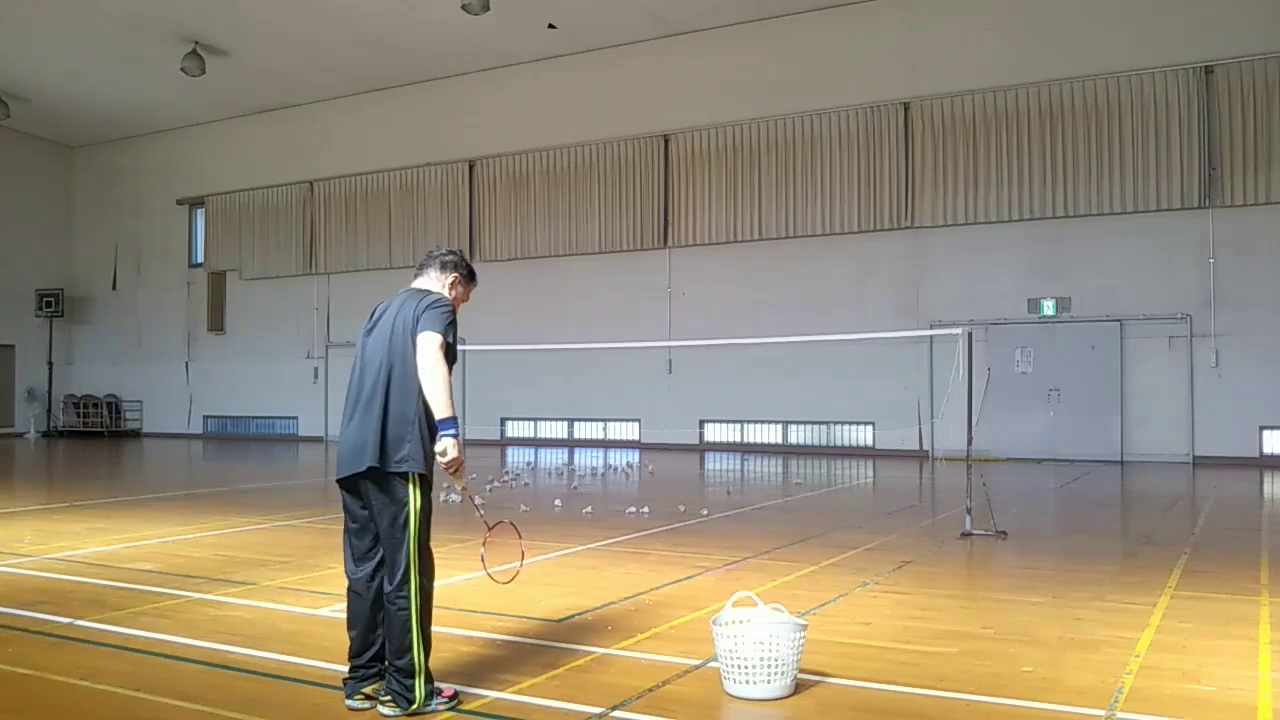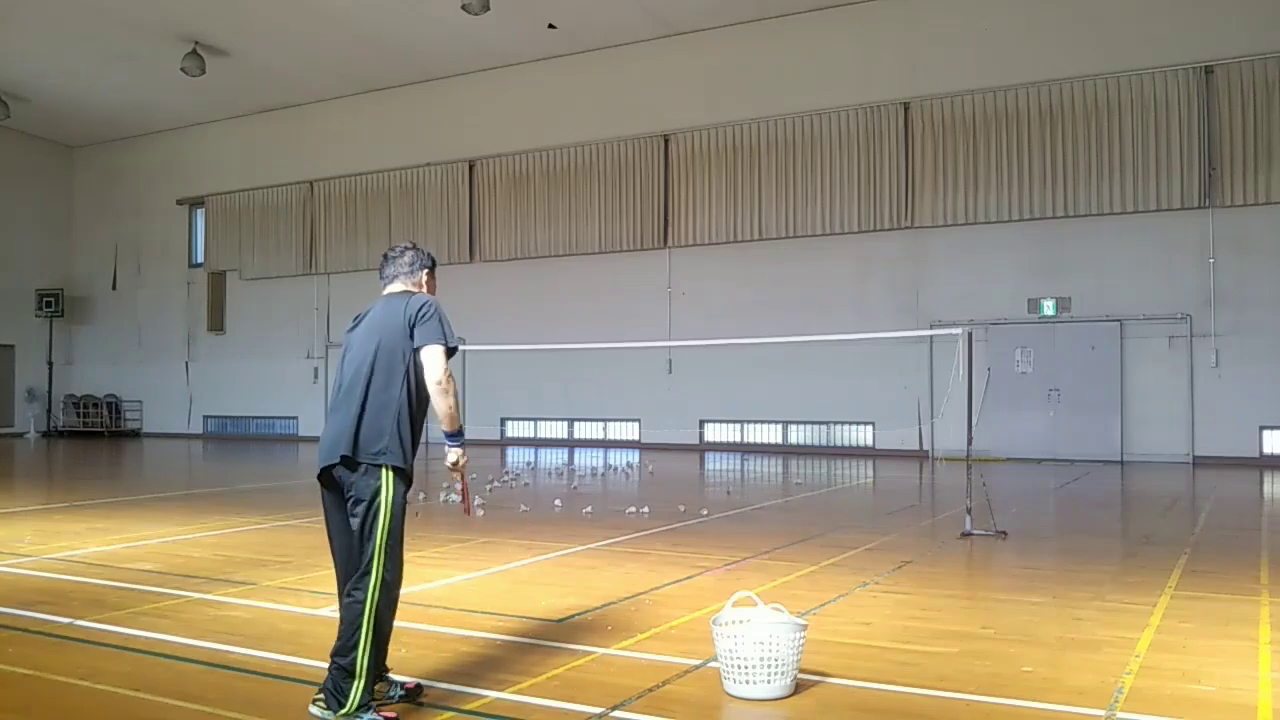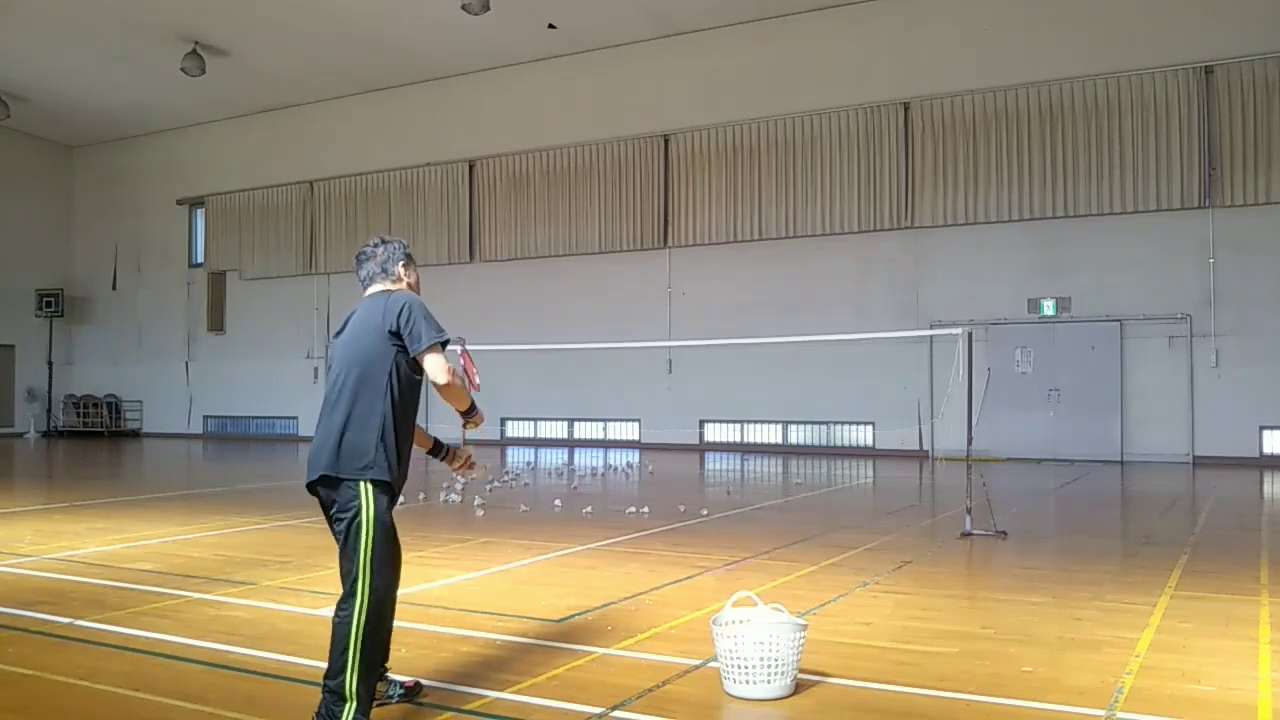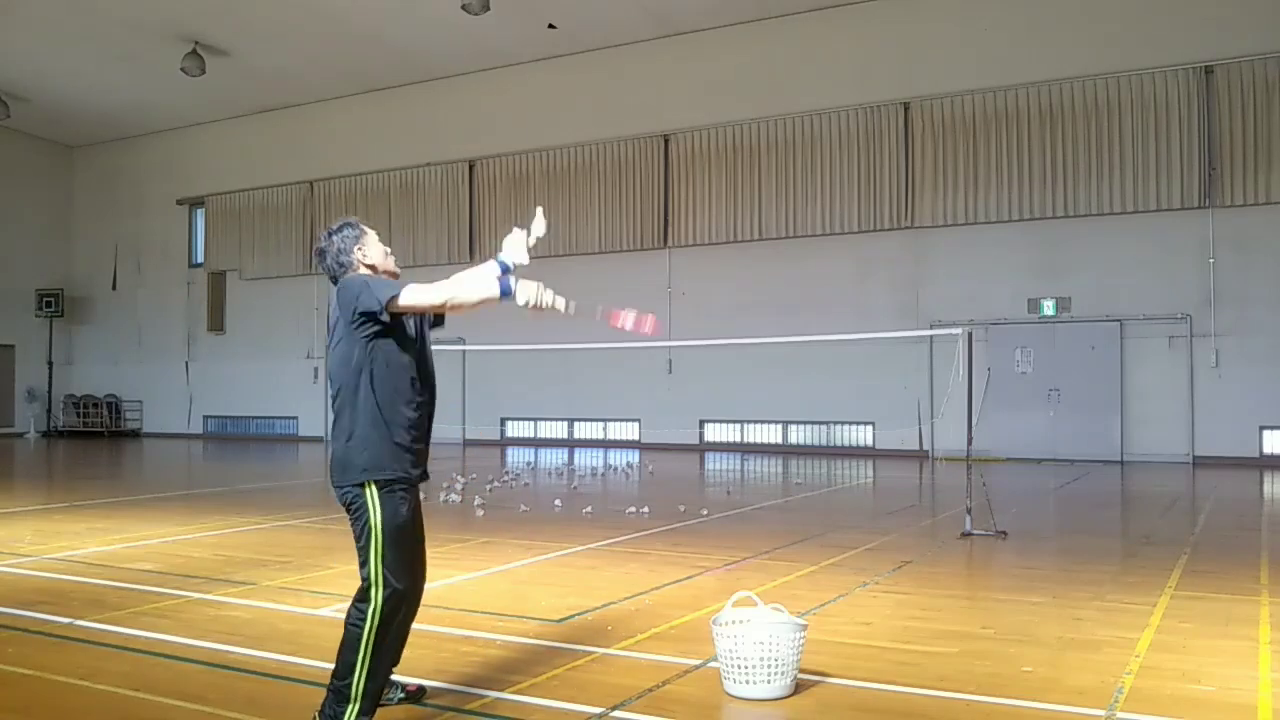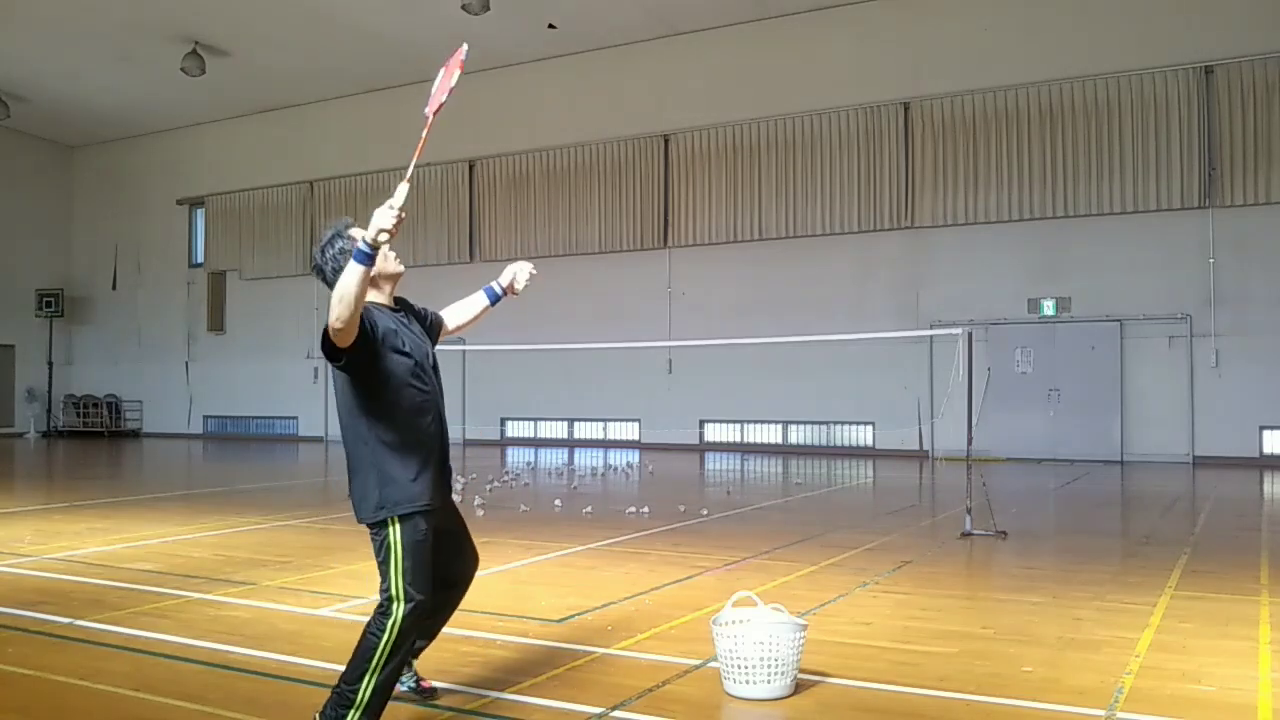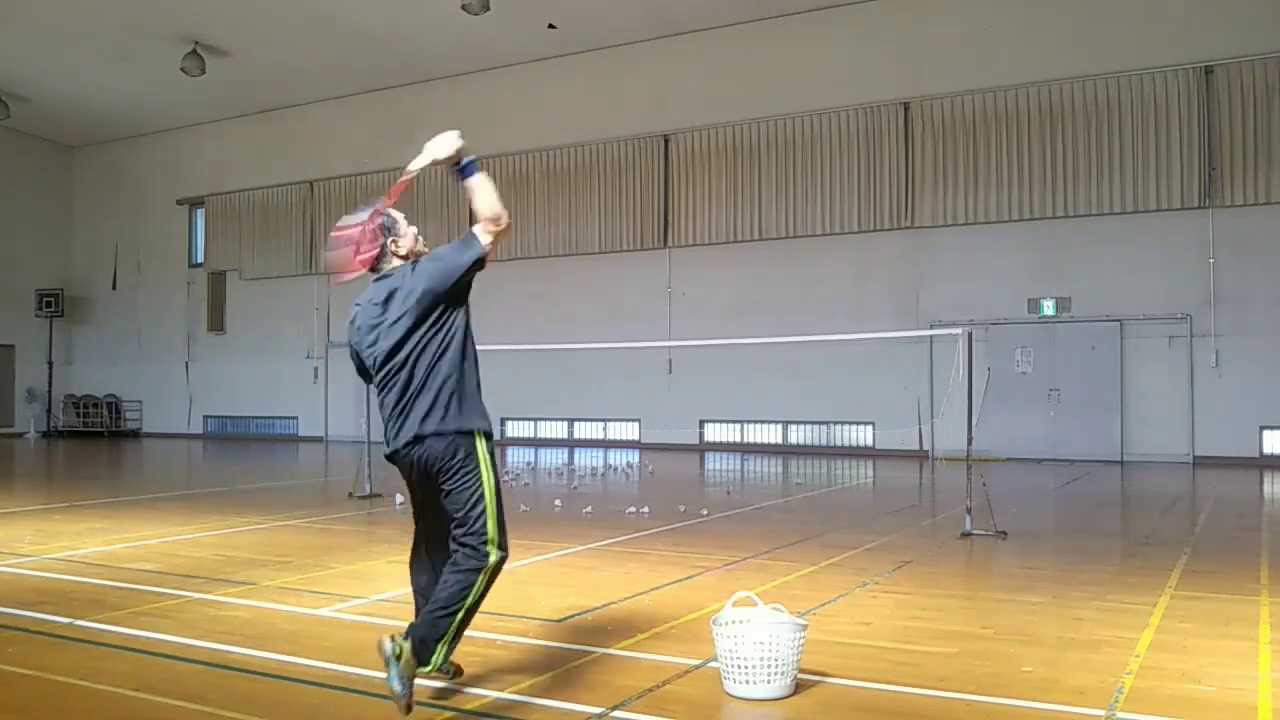
dt=0.5s
person 1, frame 1
left shoulder: (382, 311)
right shoulder: (433, 304)
right elbow: (429, 358)
right wrist: (448, 428)
left hip: (356, 455)
right hip: (397, 456)
left knee: (366, 571)
right knee: (407, 573)
left ankle: (365, 680)
person 1, frame 2
left shoulder: (364, 320)
right shoulder: (421, 307)
right elbow: (436, 375)
right wrist: (456, 439)
left hip: (337, 455)
right hip: (373, 458)
left knee: (359, 574)
right knee: (374, 577)
left ankle: (370, 679)
person 1, frame 3
left shoulder: (353, 324)
right shoulder: (404, 305)
right elbow: (442, 375)
left wrist: (441, 449)
right wrist: (470, 411)
left hip: (336, 467)
right hip: (359, 471)
left knee: (380, 575)
right knee: (366, 589)
left ankle: (373, 679)
person 1, frame 4
left shoulder: (393, 305)
right shoulder: (357, 292)
left elbow: (445, 299)
right elbow: (428, 296)
left wrist: (504, 267)
right wrist: (508, 284)
left hip: (396, 470)
right hip: (374, 472)
left knee: (406, 586)
right knee: (385, 590)
person 1, frame 5
left shoulder: (404, 313)
right shoulder: (358, 325)
left elbow: (446, 321)
right elbow: (338, 321)
left wrist: (499, 288)
right wrist: (370, 243)
left hip: (428, 485)
right hip: (392, 489)
left knee: (458, 570)
right knee: (405, 602)
left ankle: (397, 666)
person 1, frame 6
left shoulder: (366, 308)
right shoulder: (434, 275)
right elbow: (492, 224)
right wrist: (462, 163)
left hip: (408, 441)
right hip: (453, 430)
left knee: (433, 545)
right knee: (481, 551)
left ankle: (425, 655)
right ankle: (418, 650)
